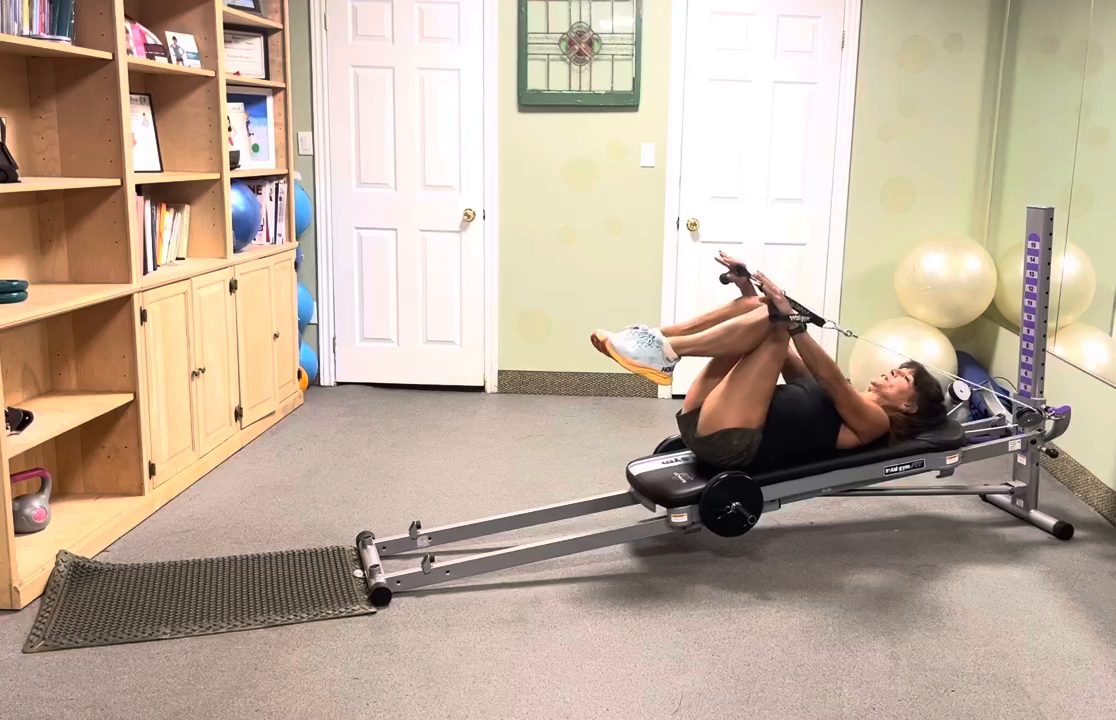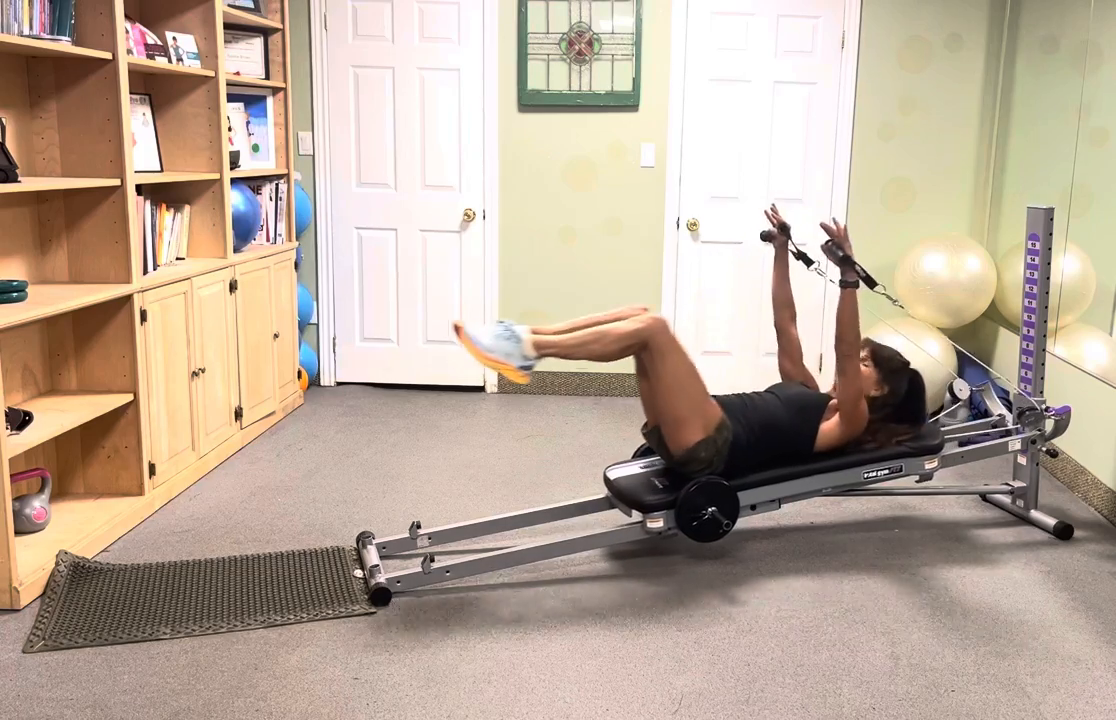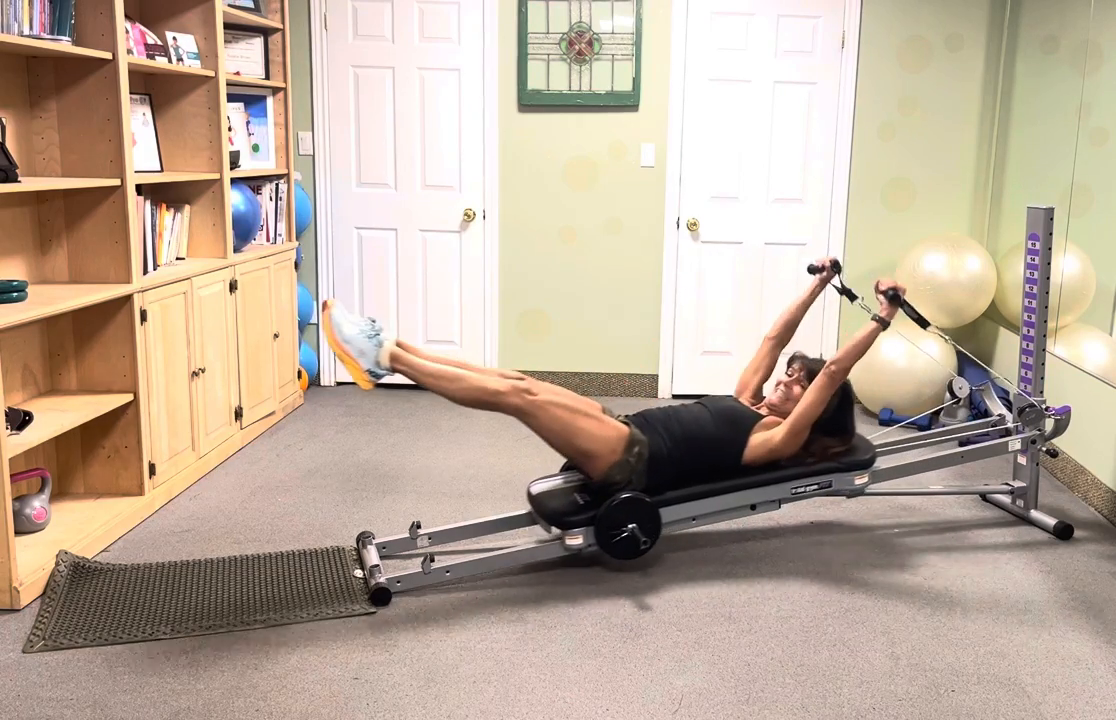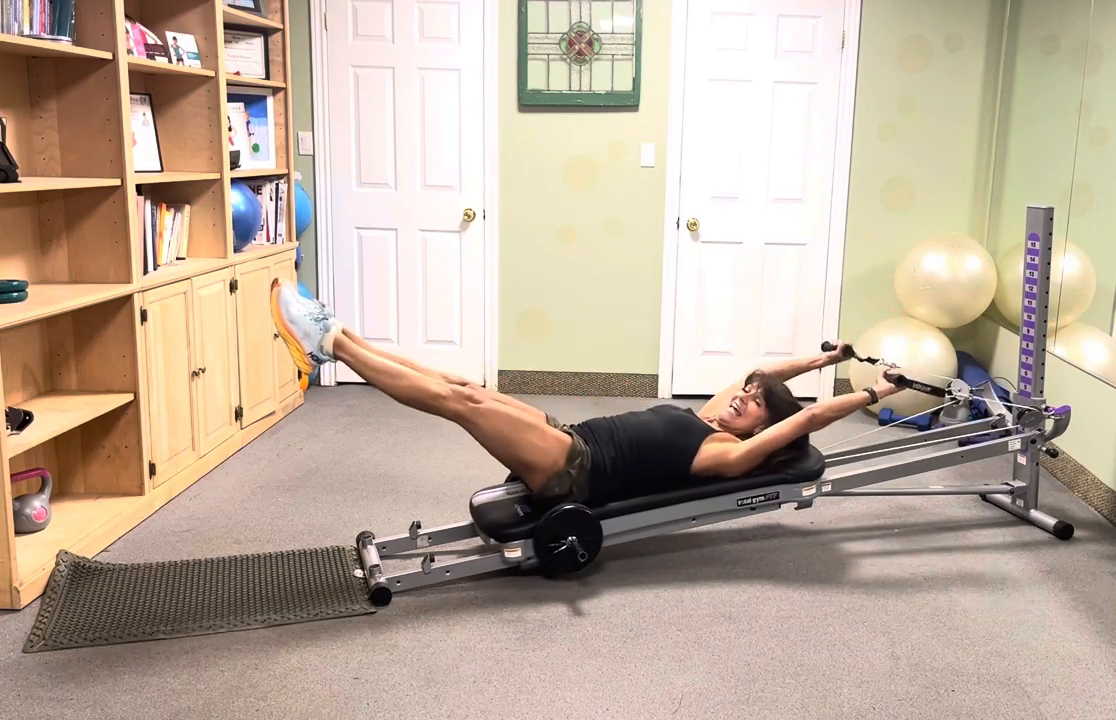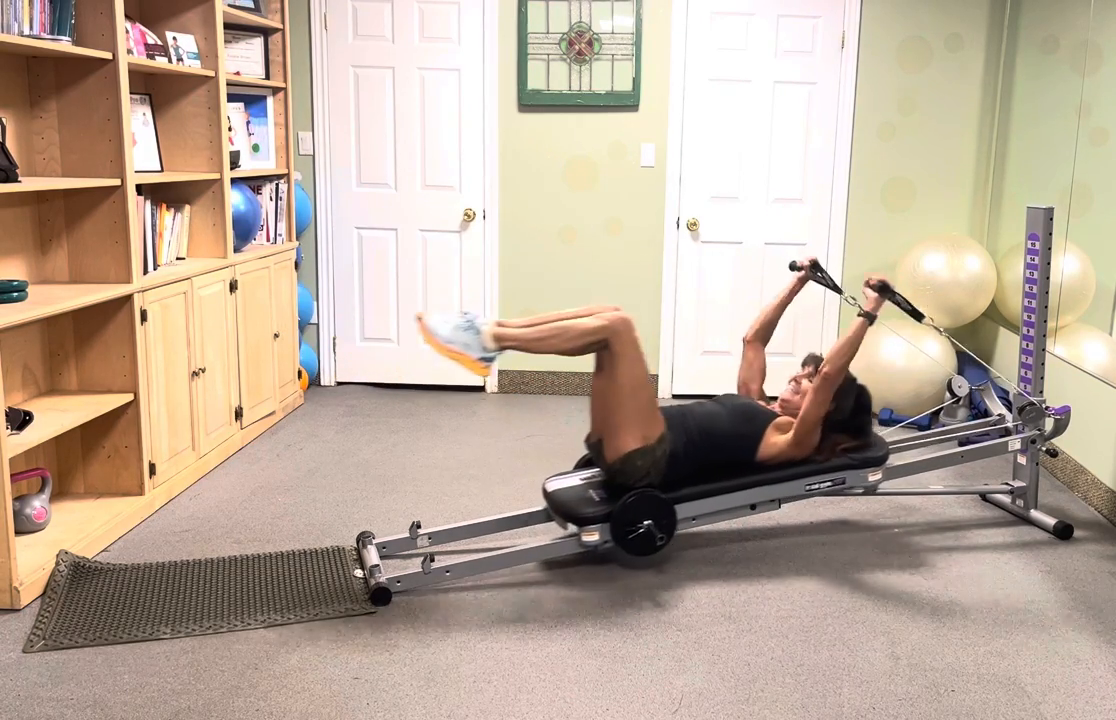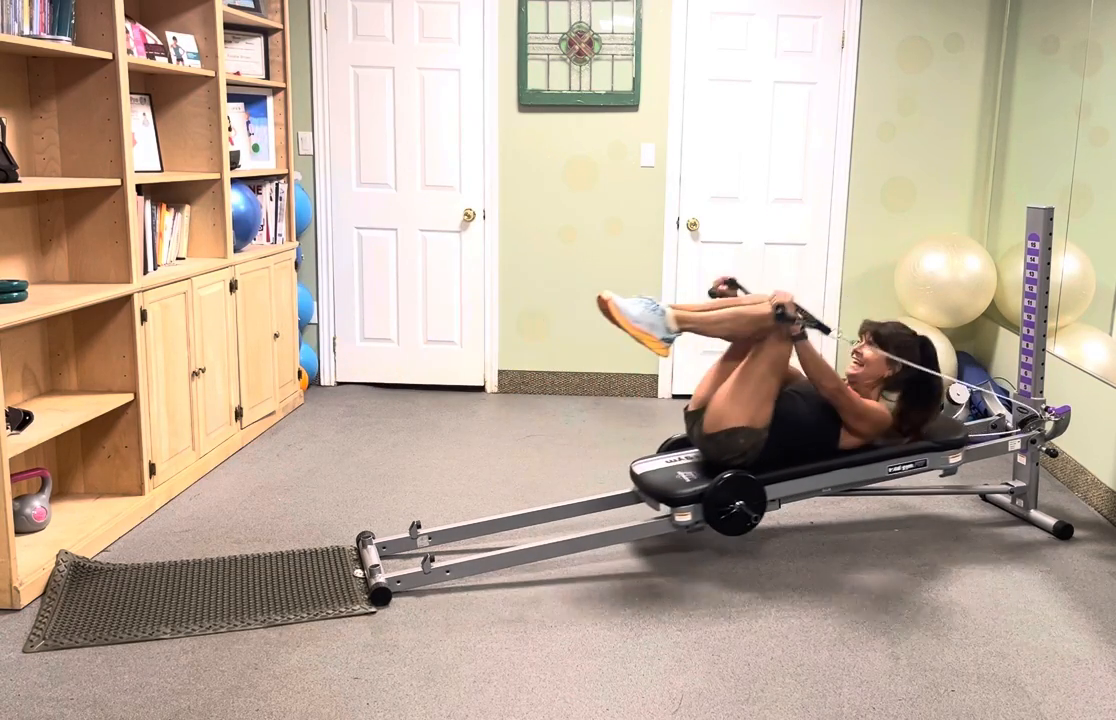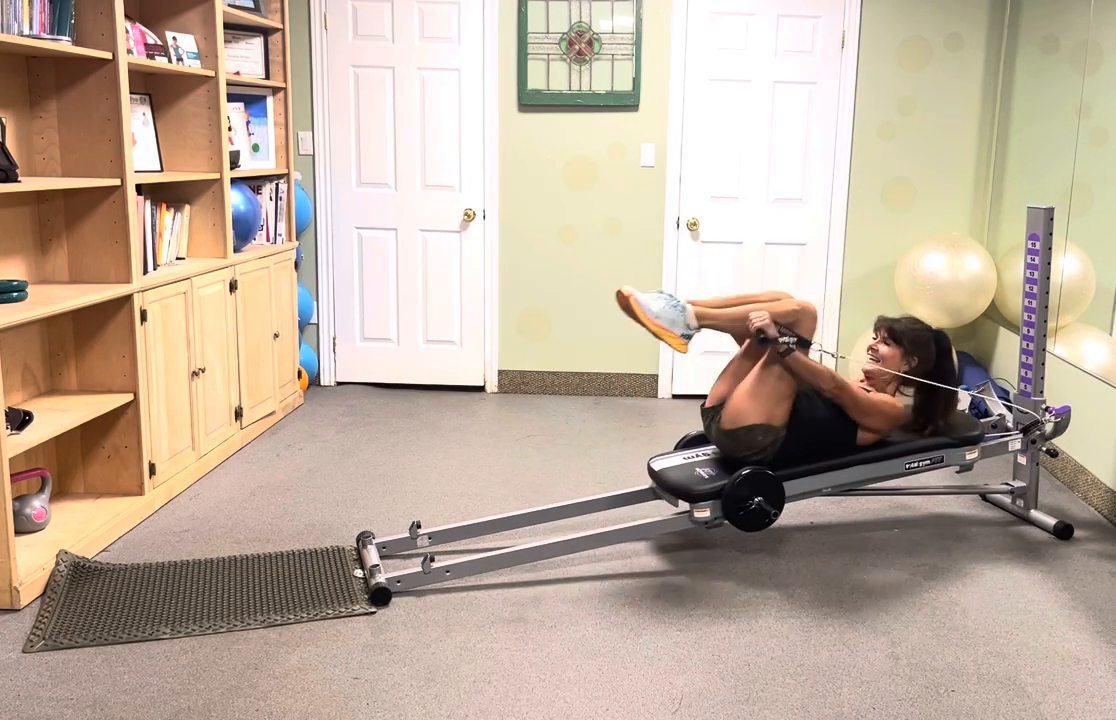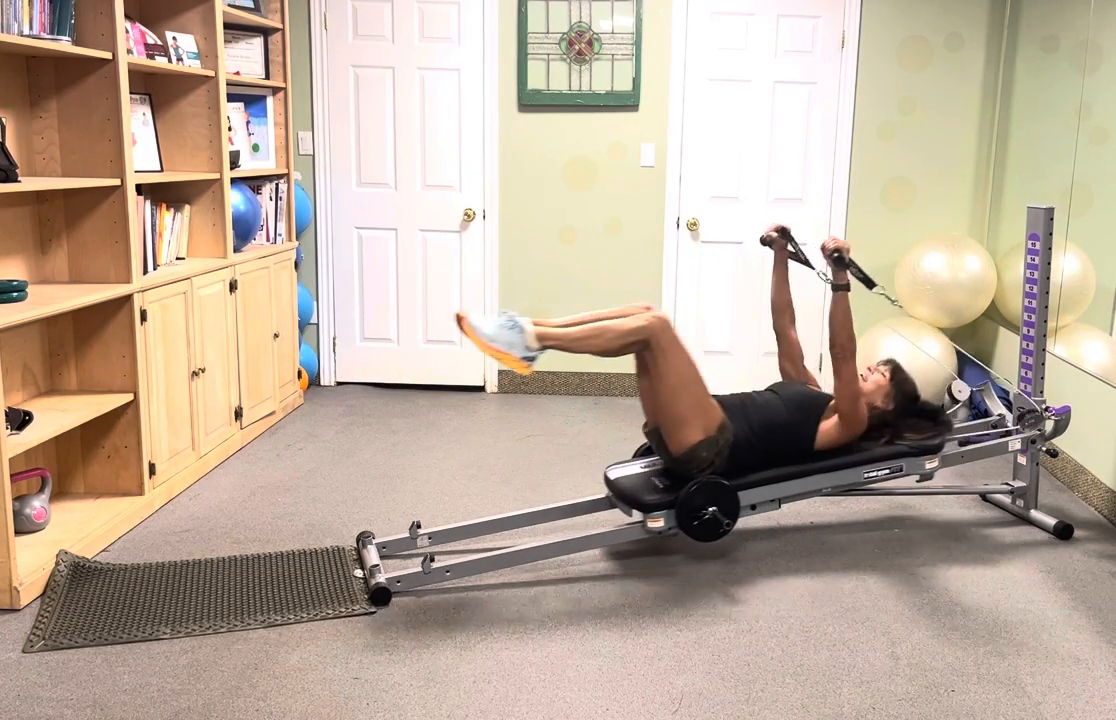
dt=0.5s
person 1, frame 1
left shoulder: (874, 423)
right shoulder: (835, 398)
left elbow: (833, 378)
right elbow: (784, 355)
left wrist: (791, 321)
right wrist: (748, 287)
left hip: (729, 440)
right hip: (701, 421)
left knee: (773, 324)
right knee: (757, 308)
left ankle: (665, 350)
right ankle: (658, 343)
person 1, frame 2
left shoulder: (850, 423)
right shoulder: (807, 392)
left elbow: (846, 348)
right elbow: (786, 323)
left wrist: (847, 275)
right wrist: (781, 250)
left hip: (712, 448)
right hip: (691, 434)
left knee: (651, 327)
right knee: (637, 317)
left ankle: (525, 350)
right ankle: (523, 341)
person 1, frame 3
left shoulder: (782, 440)
right shoulder: (748, 409)
left elbow: (833, 374)
right elbow: (775, 340)
left wrist: (882, 319)
right wrist: (819, 284)
left hip: (635, 462)
right hip: (628, 435)
left knee: (517, 394)
right knee: (514, 380)
left ankle: (386, 358)
right ankle: (393, 351)
person 1, frame 4
left shoulder: (734, 454)
right shoulder: (707, 422)
left elbow: (807, 417)
right elbow: (759, 373)
left wrist: (872, 392)
right wrist: (826, 358)
left hip: (578, 473)
right hip: (574, 444)
left knee: (462, 398)
right knee: (463, 386)
left ankle: (331, 343)
right ankle: (335, 338)
person 1, frame 5
left shoulder: (796, 441)
right shoulder: (757, 407)
left elbow: (831, 378)
right elbow: (754, 338)
left wrist: (867, 316)
left hip: (645, 459)
right hip: (622, 446)
left knee: (616, 325)
right knee: (607, 316)
left ankle: (489, 340)
right ankle: (487, 333)
person 1, frame 6
left shoulder: (876, 418)
right shoulder: (831, 394)
left elbow: (833, 387)
right elbow: (777, 367)
left wrist: (793, 329)
right wrist: (729, 303)
left hip: (735, 441)
right hip: (706, 423)
left knee: (777, 314)
right knee: (767, 310)
left ankle: (669, 322)
right ankle: (669, 320)
person 1, frame 7
left shoulder: (889, 411)
right shoulder: (851, 388)
left elbow: (834, 388)
left wrist: (778, 343)
left hip: (752, 436)
right hip: (724, 420)
left knee: (801, 312)
right knee: (782, 303)
left ankle: (688, 318)
right ankle: (686, 316)
person 1, frame 8
left shoulder: (849, 424)
right shoulder: (809, 393)
left elbow: (844, 353)
right elbow: (783, 325)
left wrist: (839, 278)
right wrist: (780, 257)
left hip: (710, 449)
right hip: (682, 436)
left knee: (654, 324)
right knee: (641, 313)
left ankle: (530, 341)
right ankle: (530, 333)
